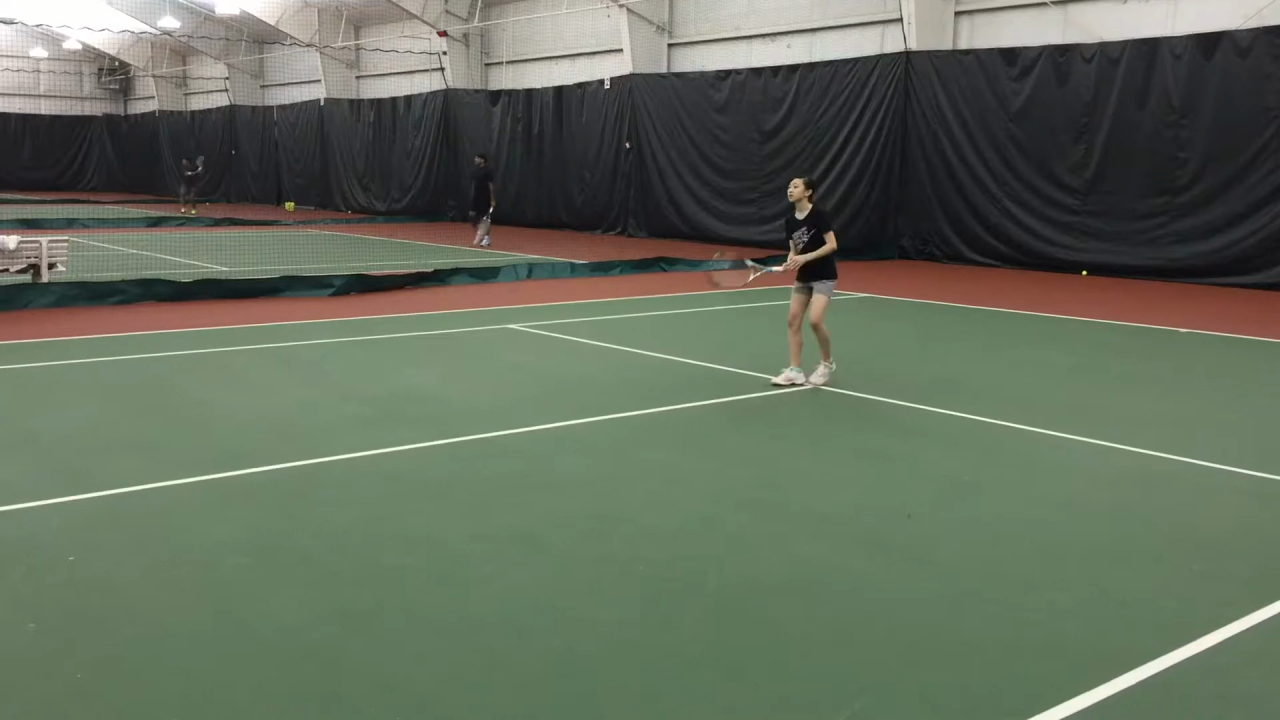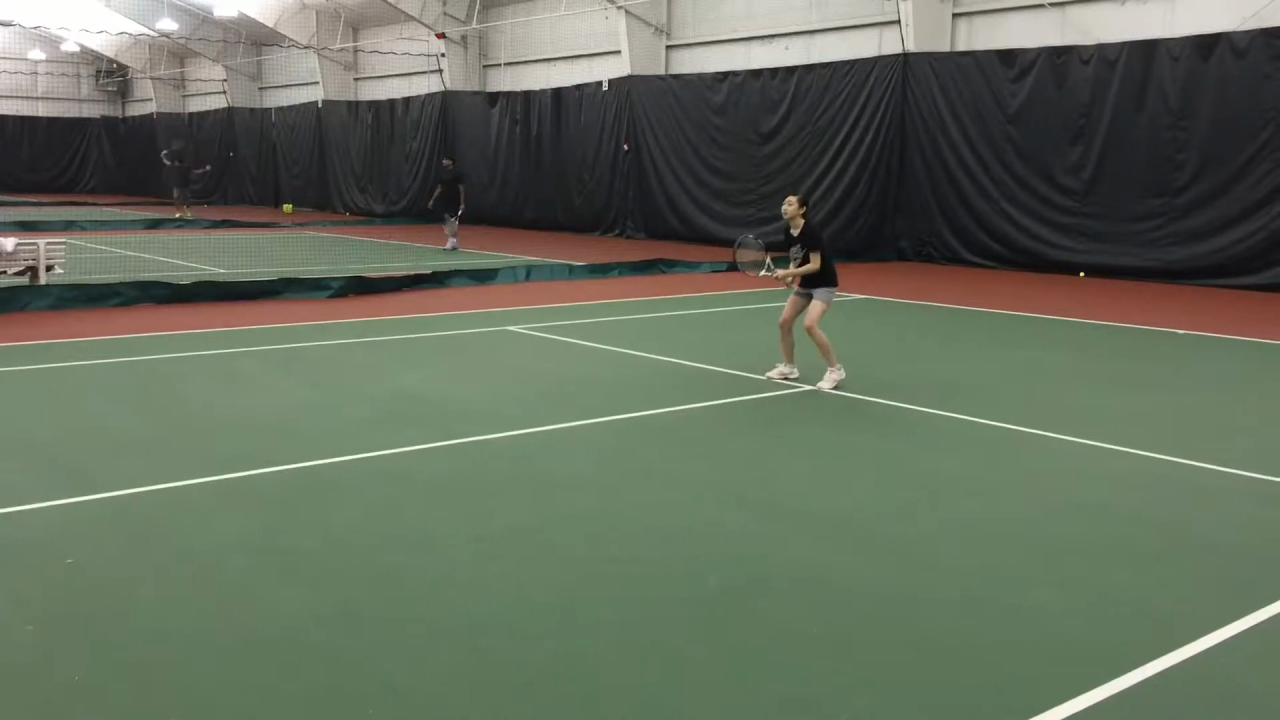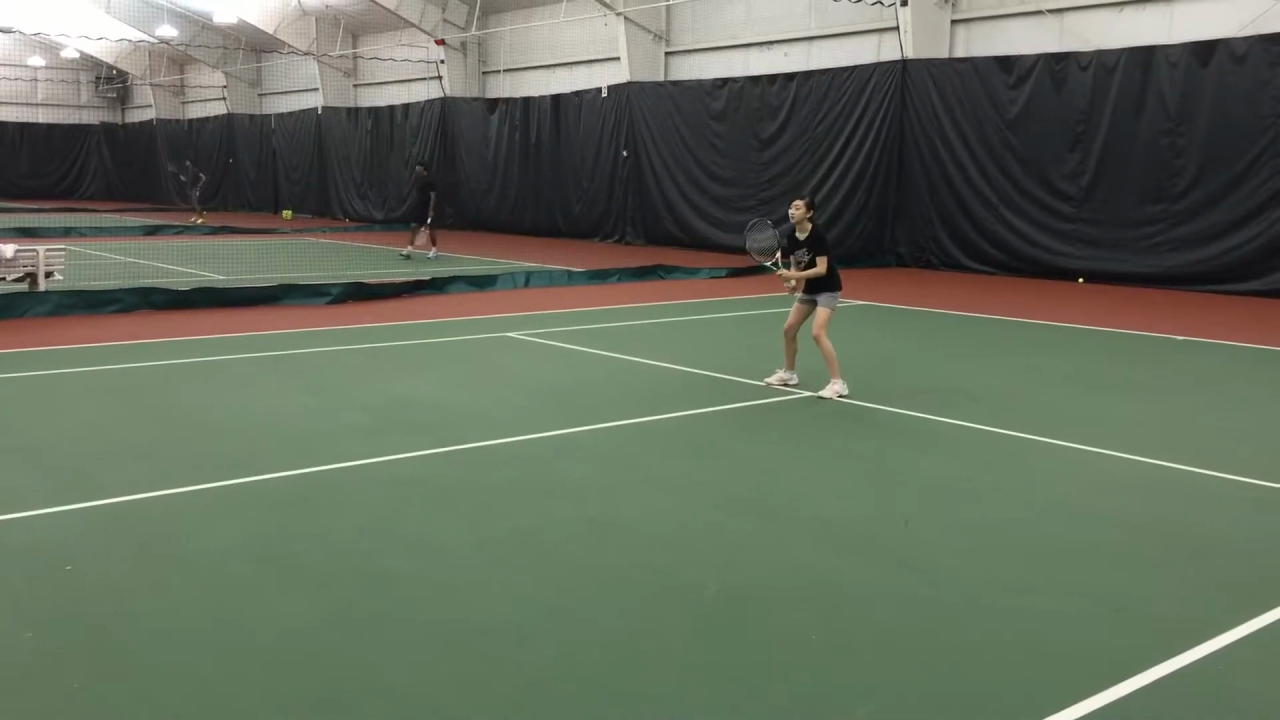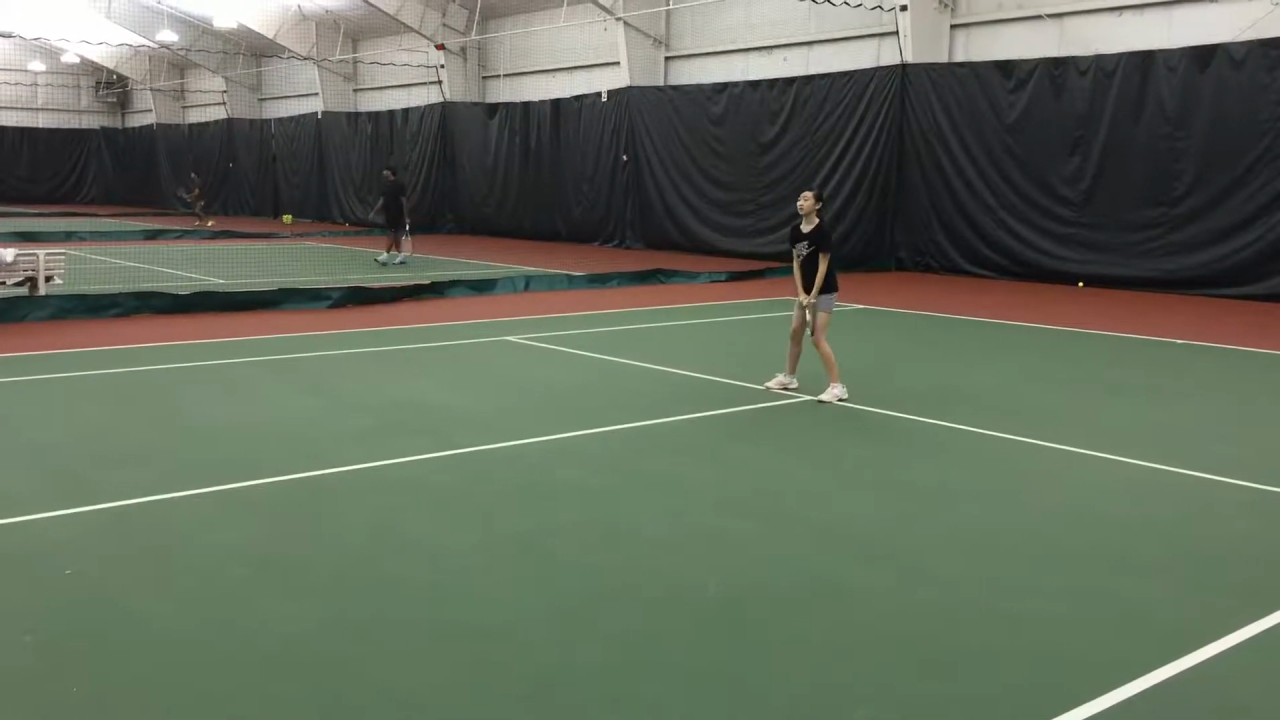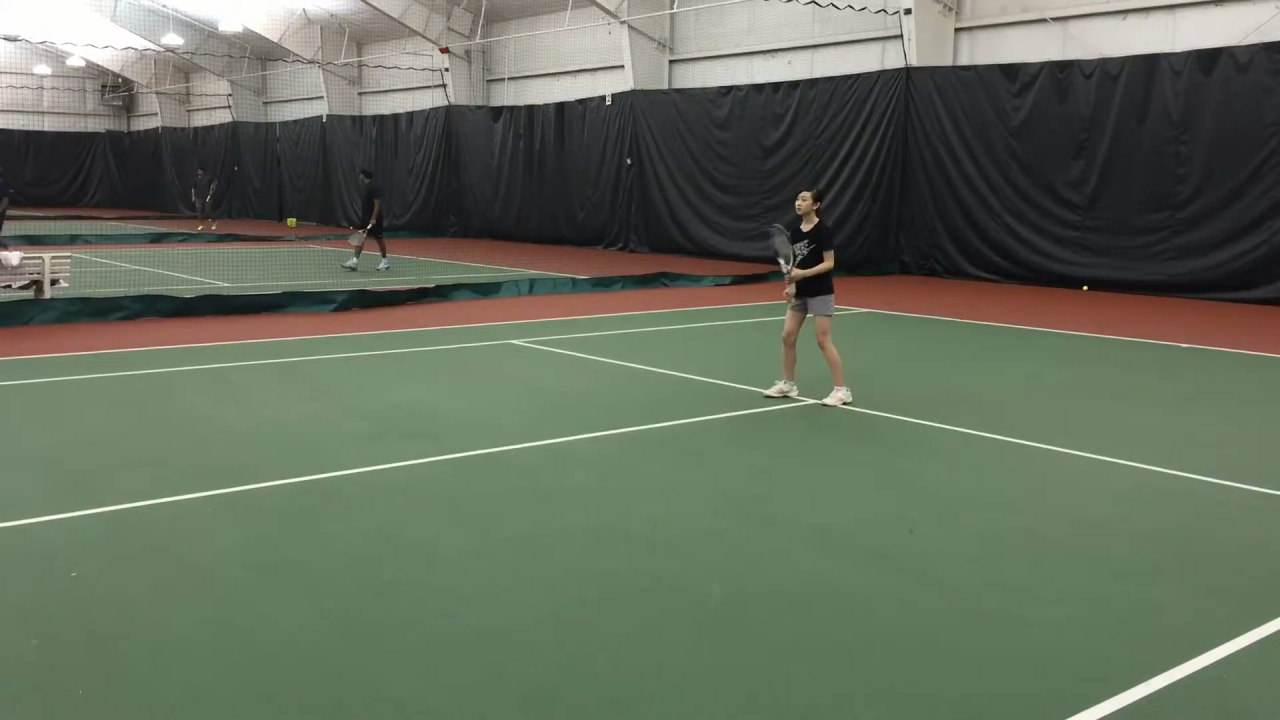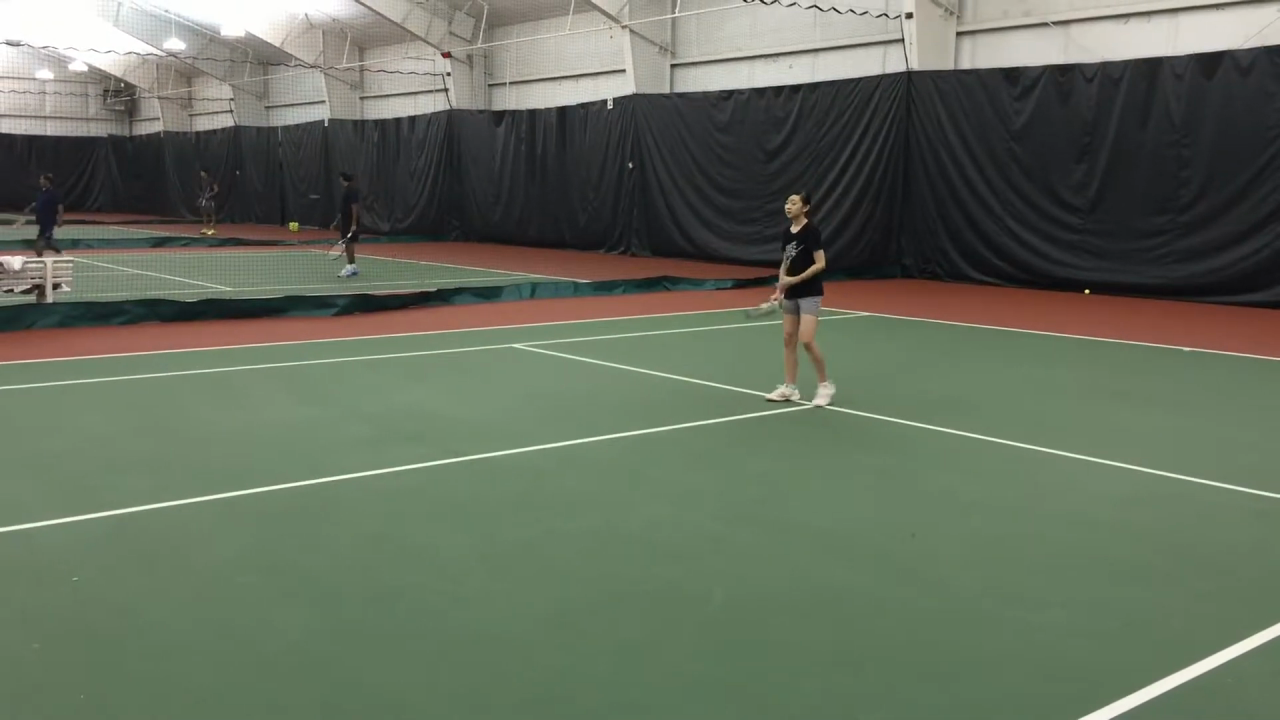
dt=0.7s
person 1, frame 1
left shoulder: (818, 215)
right shoulder: (790, 219)
left elbow: (832, 245)
right elbow: (794, 251)
left wrist: (805, 258)
right wrist: (791, 263)
left hip: (824, 275)
right hip: (803, 277)
left knee: (815, 320)
right knee: (793, 321)
left ankle: (827, 362)
right ankle: (795, 371)
person 1, frame 2
left shoulder: (810, 231)
right shoulder: (788, 232)
left elbow: (815, 265)
left wrist: (788, 274)
right wrist: (790, 277)
left hip: (825, 283)
right hip: (805, 284)
left knee: (810, 325)
right knee: (784, 322)
left ankle: (835, 369)
right ankle: (789, 367)
person 1, frame 3
left shoulder: (818, 235)
right shoulder: (791, 236)
left elbow: (822, 269)
left wrist: (794, 276)
right wrist: (792, 282)
left hip: (828, 289)
right hip: (809, 289)
left knee: (818, 333)
right knee: (789, 329)
left ankle: (838, 383)
right ankle: (789, 373)
person 1, frame 4
left shoulder: (822, 231)
right shoulder: (795, 230)
left elbow: (823, 267)
right elbow: (796, 263)
left wrist: (813, 296)
right wrist: (801, 293)
left hip: (824, 291)
right hip: (806, 290)
left knee: (818, 338)
right knee: (795, 333)
left ankle: (837, 387)
right ankle: (789, 377)
person 1, frame 5
left shoulder: (822, 230)
right shoulder: (795, 231)
left elbow: (829, 263)
left wrist: (803, 274)
right wrist: (791, 284)
left hip: (820, 293)
right hip: (800, 293)
left knee: (823, 340)
right knee: (788, 337)
left ankle: (841, 390)
right ankle: (788, 384)
person 1, frame 6
left shoulder: (811, 231)
right shoulder: (787, 233)
left elbow: (820, 264)
left wrist: (795, 280)
right wrist: (778, 289)
left hip: (809, 293)
right hip: (791, 294)
left knee: (807, 341)
right knee: (789, 339)
left ankle: (825, 385)
right ankle: (790, 388)
